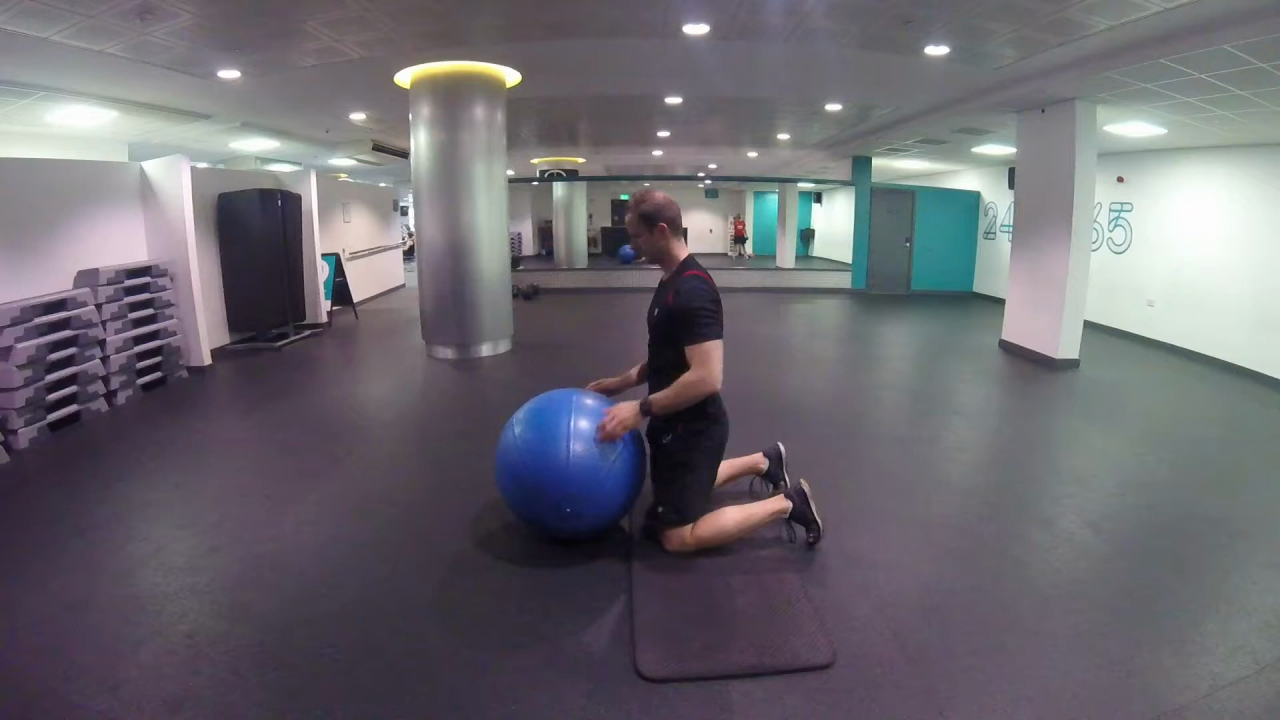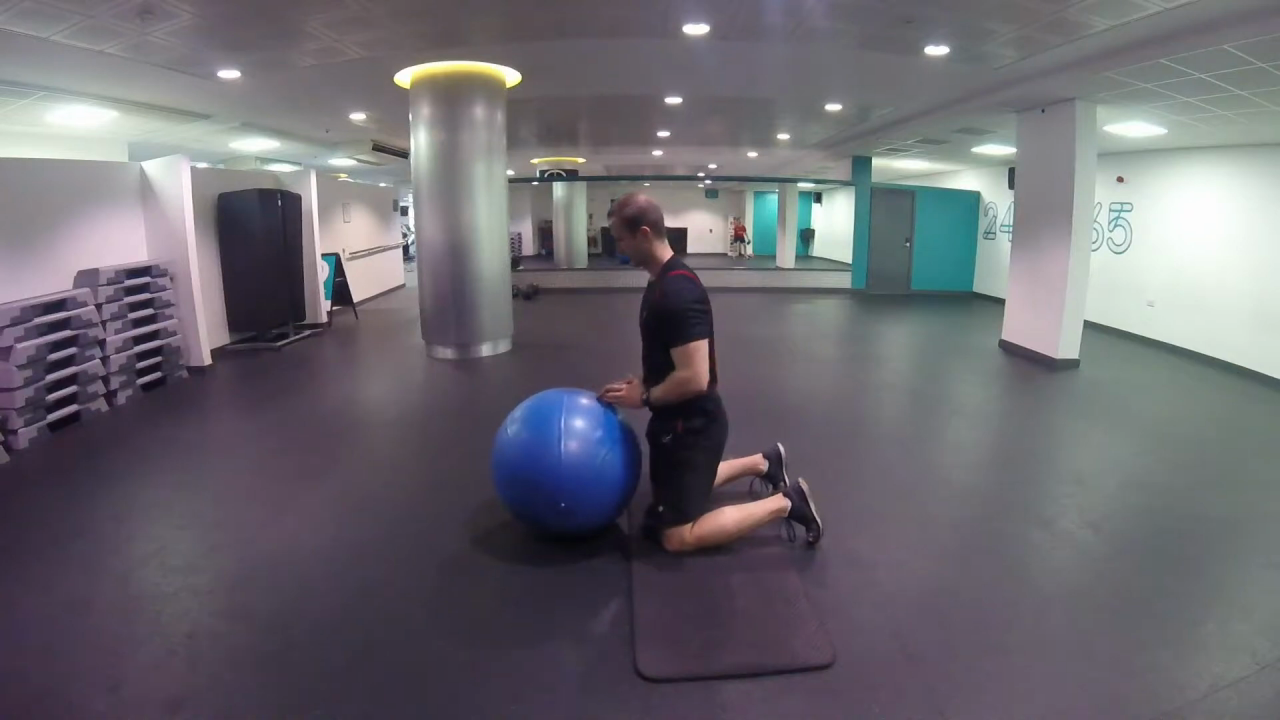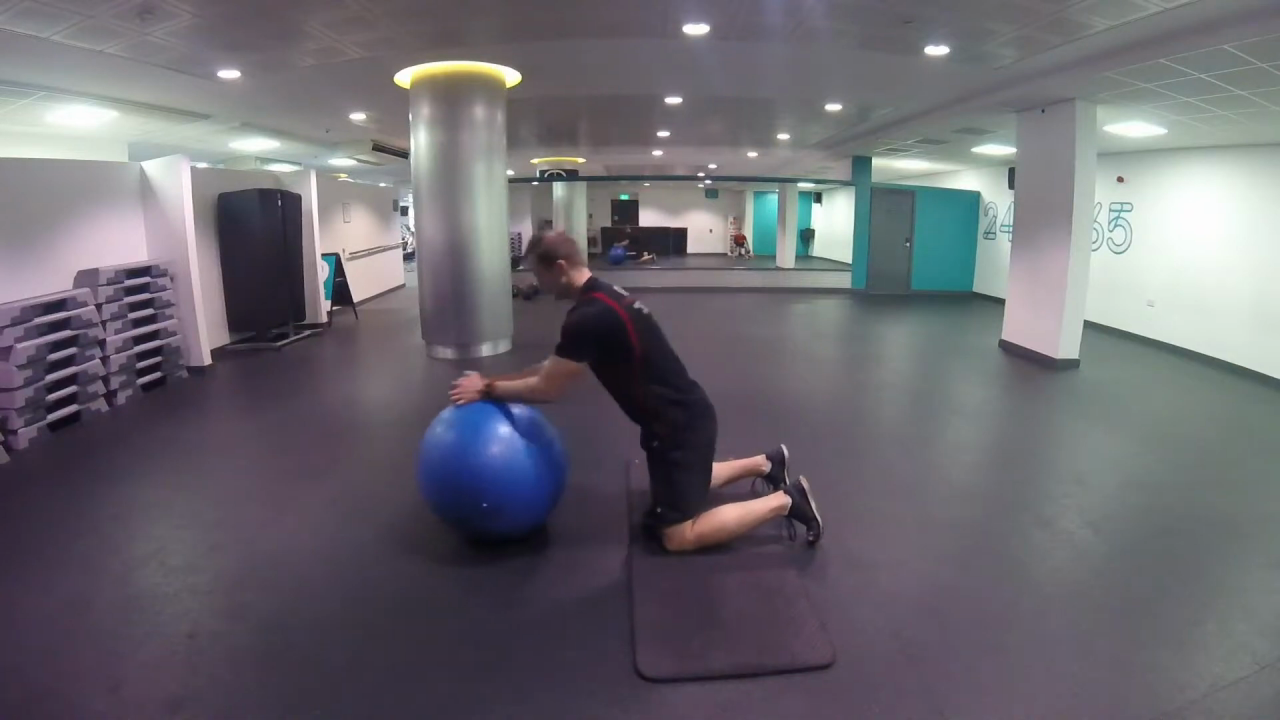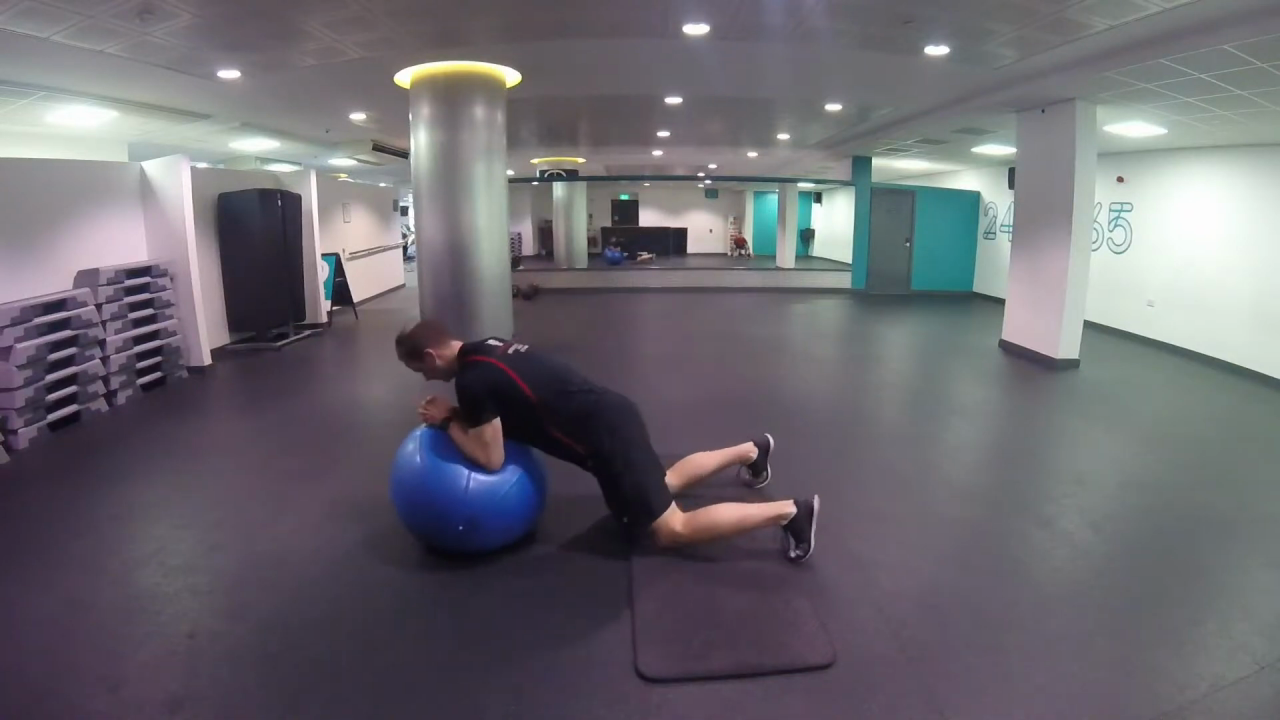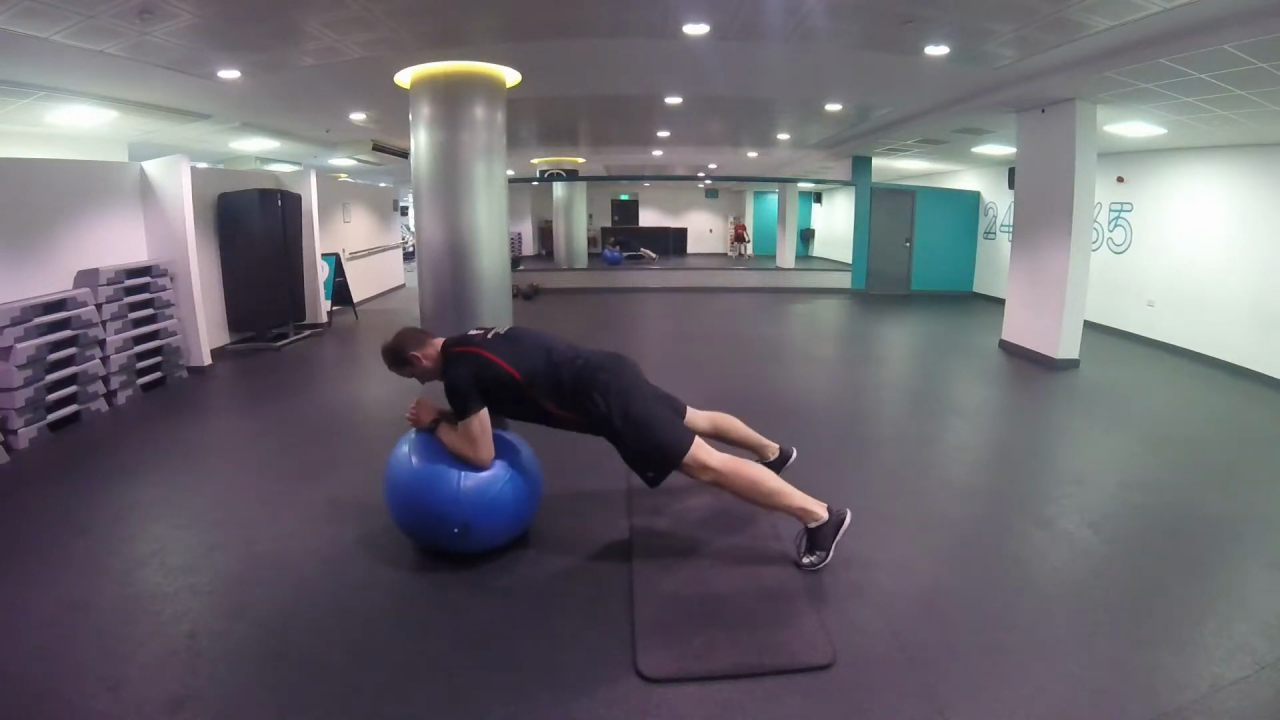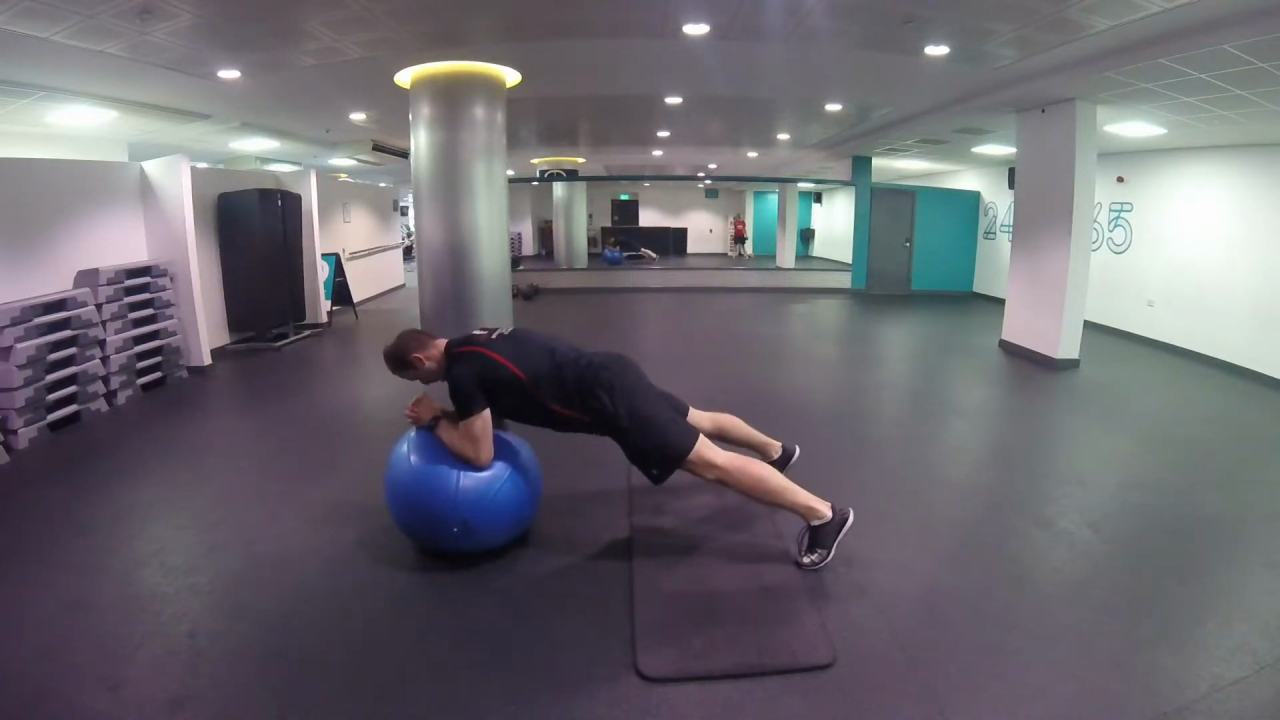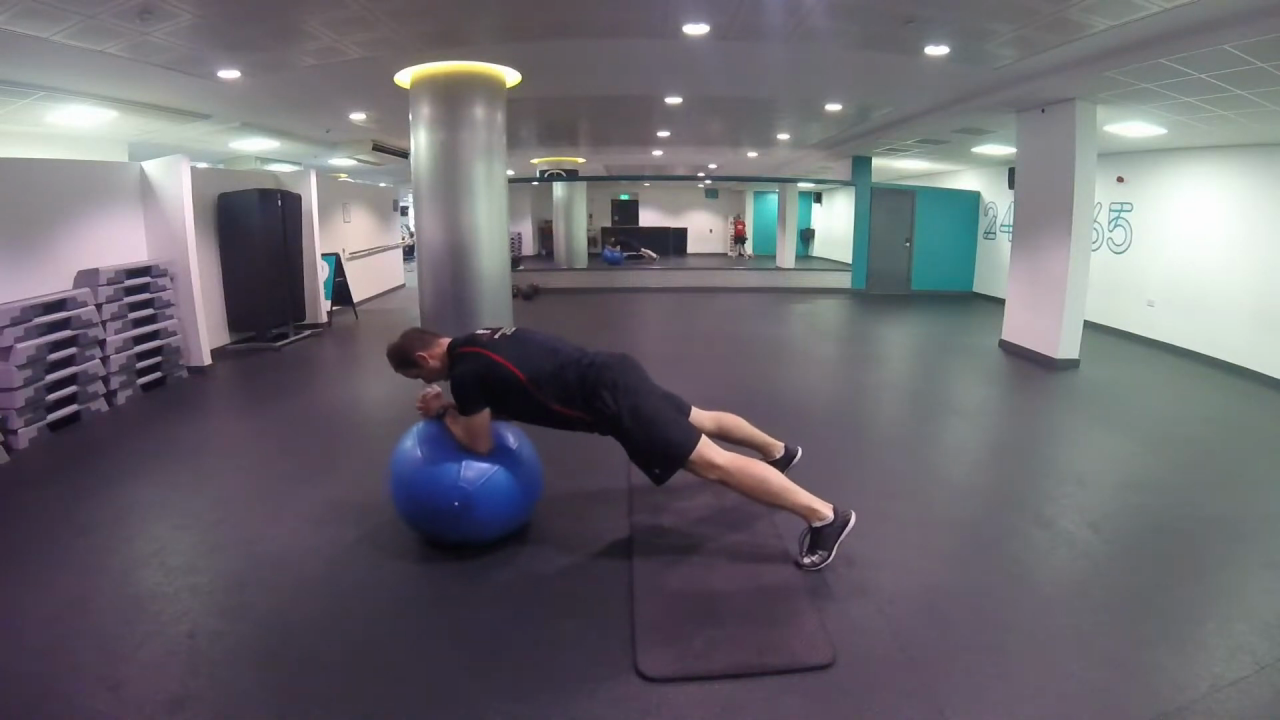
dt=0.7s
person 1, frame 1
left shoulder: (691, 292)
right shoulder: (673, 280)
left elbow: (706, 378)
left wrist: (640, 410)
right wrist: (625, 379)
left hip: (692, 426)
right hip: (679, 420)
left knee: (676, 536)
right knee: (681, 484)
left ankle: (785, 503)
right ankle: (763, 462)
person 1, frame 2
left shoulder: (676, 292)
right shoulder: (664, 281)
left elbow: (694, 378)
left wrist: (643, 397)
right wrist: (641, 385)
left hip: (690, 424)
right hip: (680, 418)
left knee: (676, 536)
left ankle: (784, 502)
right ankle: (763, 463)
person 1, frame 3
left shoulder: (589, 318)
right shoulder: (602, 296)
left elbow: (547, 389)
right elbow: (551, 371)
left wrist: (487, 389)
right wrist: (495, 382)
left hip: (678, 425)
right hip: (684, 414)
left knee: (678, 536)
right knee: (681, 486)
left ankle: (785, 500)
right ankle: (766, 465)
person 1, frame 4
left shoulder: (472, 379)
right shoulder: (487, 349)
left elbow: (490, 457)
right elbow: (498, 415)
left wrist: (447, 422)
right wrist: (456, 413)
left hip: (605, 435)
right hip: (611, 416)
left knee: (672, 529)
right knee: (667, 483)
left ankle: (790, 511)
right ankle: (751, 450)
person 1, frame 5
left shoulder: (458, 372)
right shoulder: (473, 342)
left elbow: (481, 453)
right elbow: (495, 401)
left wrist: (434, 423)
right wrist: (450, 415)
left hip: (606, 399)
right hip: (611, 372)
left knee: (706, 464)
right knee: (697, 422)
left ankle: (820, 516)
right ankle: (773, 451)
person 1, frame 6
left shoulder: (462, 371)
right shoulder: (474, 344)
left elbow: (480, 454)
right elbow: (494, 407)
left wrist: (434, 421)
right wrist: (451, 415)
left hip: (609, 400)
right hip: (612, 374)
left knee: (710, 461)
right knee: (700, 423)
left ankle: (822, 515)
right ankle: (777, 451)
person 1, frame 7
left shoulder: (465, 371)
right shoulder: (479, 341)
left elbow: (480, 443)
right elbow: (502, 399)
left wrist: (442, 411)
right wrist: (456, 404)
left hip: (613, 400)
right hip: (615, 374)
left knee: (712, 462)
right knee: (703, 422)
left ankle: (825, 516)
right ankle: (779, 450)
